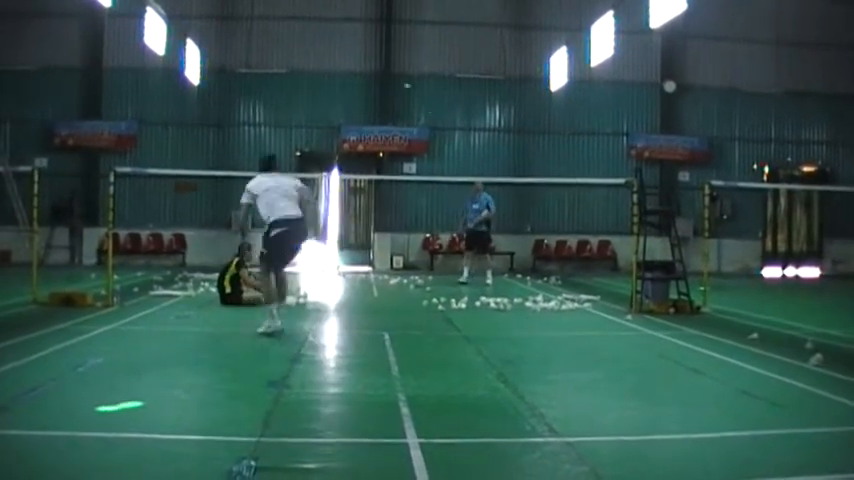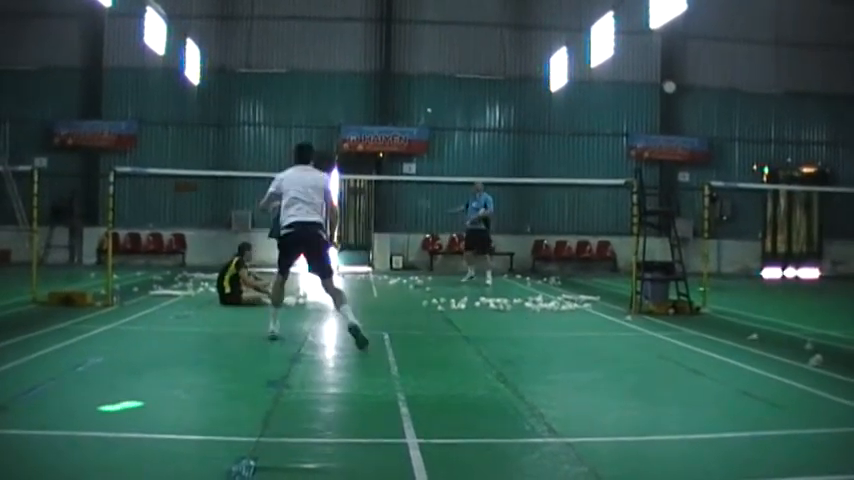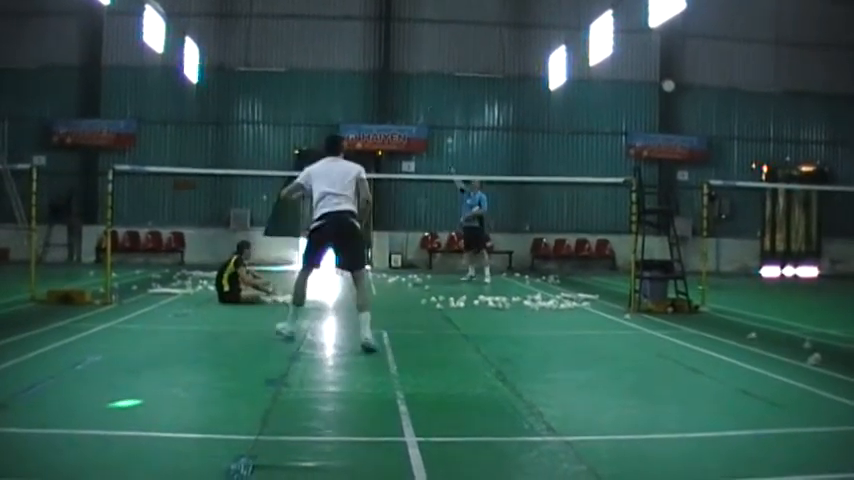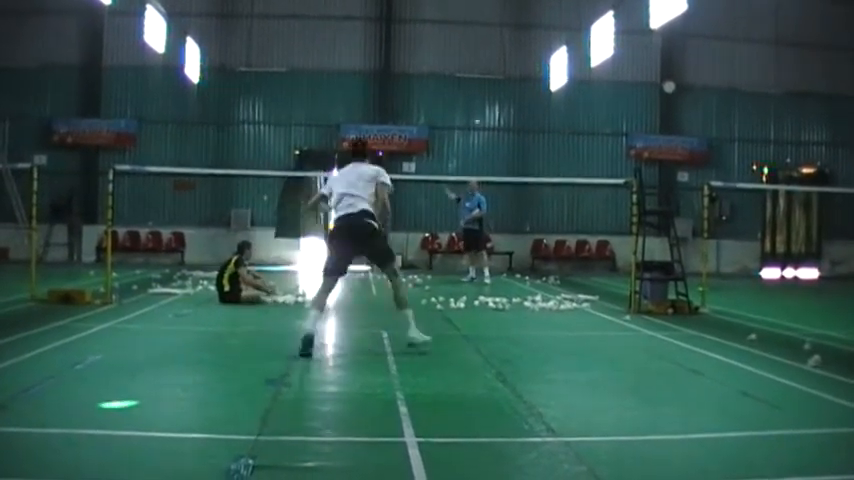
dt=0.2s
person 1, frame 1
left shoulder: (252, 185)
right shoulder: (291, 180)
left elbow: (243, 219)
right elbow: (310, 200)
left wrist: (244, 237)
right wrist: (311, 227)
left hip: (278, 228)
right hip: (299, 227)
left knee: (266, 271)
right knee: (278, 269)
left ankle: (274, 321)
right ankle: (273, 319)
person 1, frame 2
left shoulder: (282, 177)
right shoulder: (323, 178)
left elbow: (263, 206)
right elbow: (332, 210)
left hip: (290, 230)
right hip: (315, 230)
left knee: (281, 277)
right knee: (328, 283)
left ankle: (274, 326)
right ankle: (350, 322)
person 1, frame 3
left shoulder: (312, 169)
right shoulder: (356, 168)
left elbow: (285, 194)
right elbow: (367, 200)
left wrist: (300, 193)
right wrist: (359, 224)
left hip: (321, 222)
right hip: (348, 220)
left knee: (304, 273)
right knee: (360, 278)
left ankle: (289, 326)
right ankle: (366, 335)
person 1, frame 4
left shoulder: (336, 177)
right shoulder: (377, 172)
left elbow: (310, 205)
right elbow: (383, 202)
right wrist: (380, 227)
left hip: (341, 227)
right hip: (365, 223)
left knee: (327, 284)
right knee: (395, 276)
left ankle: (310, 330)
right ankle: (412, 332)
